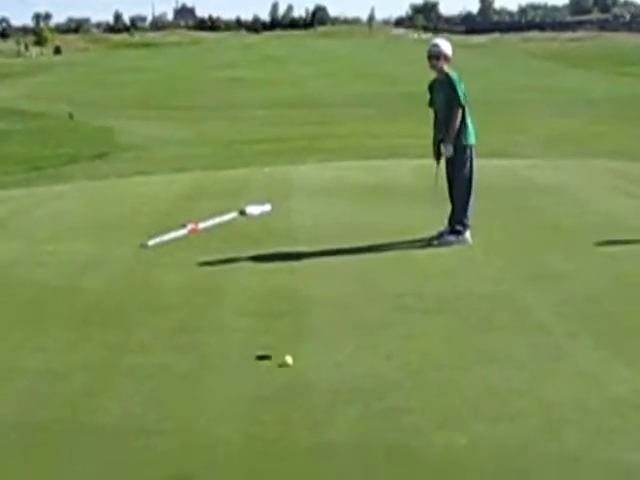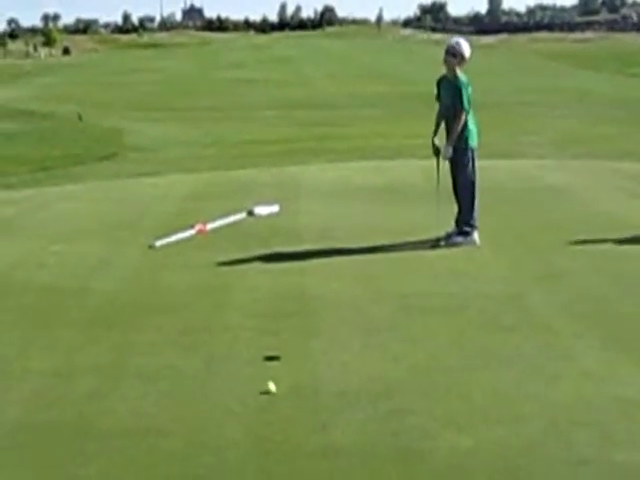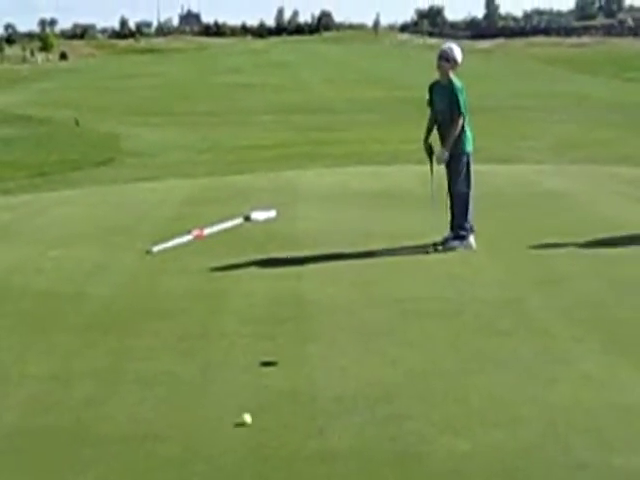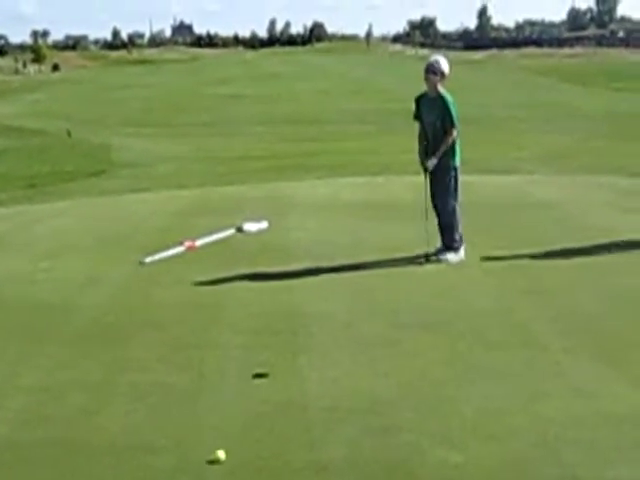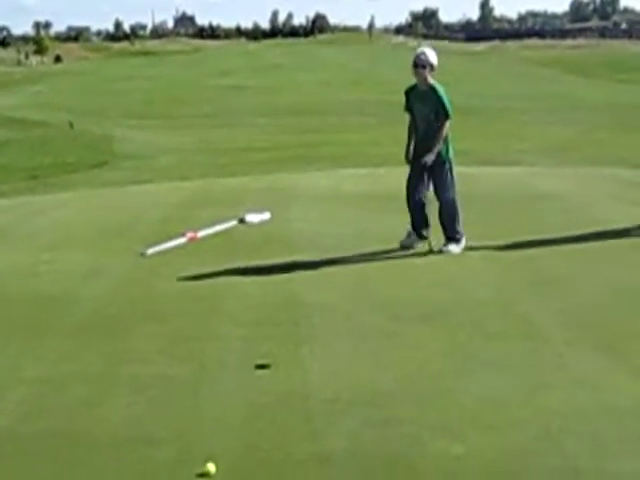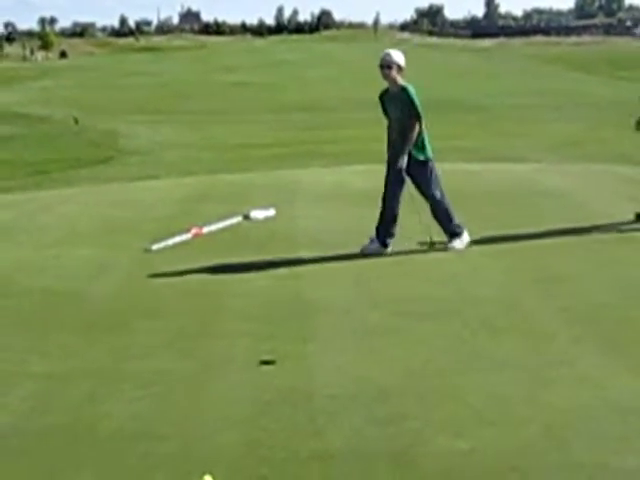
dt=0.3s
person 1, frame 1
left shoulder: (452, 80)
right shoulder: (433, 84)
left elbow: (458, 112)
left wrist: (449, 142)
right wrist: (436, 142)
left hip: (460, 140)
right hip: (448, 141)
left knee: (461, 185)
right knee: (453, 184)
left ankle: (461, 230)
right ankle: (454, 225)
person 1, frame 2
left shoulder: (461, 83)
right shoulder: (442, 81)
left elbow: (461, 115)
left wrist: (449, 144)
right wrist: (434, 136)
left hip: (464, 140)
right hip: (454, 141)
left knee: (466, 186)
right knee: (458, 185)
left ankle: (468, 232)
right ankle: (462, 226)
person 1, frame 3
left shoulder: (455, 88)
right shoulder: (434, 87)
left elbow: (459, 120)
left wrist: (445, 148)
right wrist: (426, 138)
left hip: (459, 145)
right hip: (449, 145)
left knee: (460, 191)
right knee: (454, 190)
left ankle: (464, 236)
right ankle: (459, 231)
person 1, frame 4
left shoulder: (445, 100)
right shoulder: (421, 100)
left elbow: (452, 132)
left wrist: (436, 157)
right wrist: (421, 152)
left hip: (446, 159)
right hip: (431, 158)
left knee: (447, 203)
right knee: (437, 202)
left ankle: (455, 247)
right ankle: (450, 242)
person 1, frame 5
left shoulder: (437, 92)
right shoulder: (411, 92)
left elbow: (445, 123)
left wrist: (433, 151)
right wrist: (409, 147)
left hip: (439, 153)
right hip: (420, 151)
left knee: (445, 196)
right knee: (413, 192)
left ankle: (455, 238)
right ankle: (419, 231)
person 1, frame 6
left shoulder: (407, 92)
right shoulder: (384, 95)
left elbow: (416, 124)
left wrist: (404, 154)
right wrist: (390, 150)
left hip: (418, 153)
right hip: (396, 154)
left knee: (433, 195)
right knee: (390, 196)
left ankle: (458, 234)
right ankle: (382, 240)
